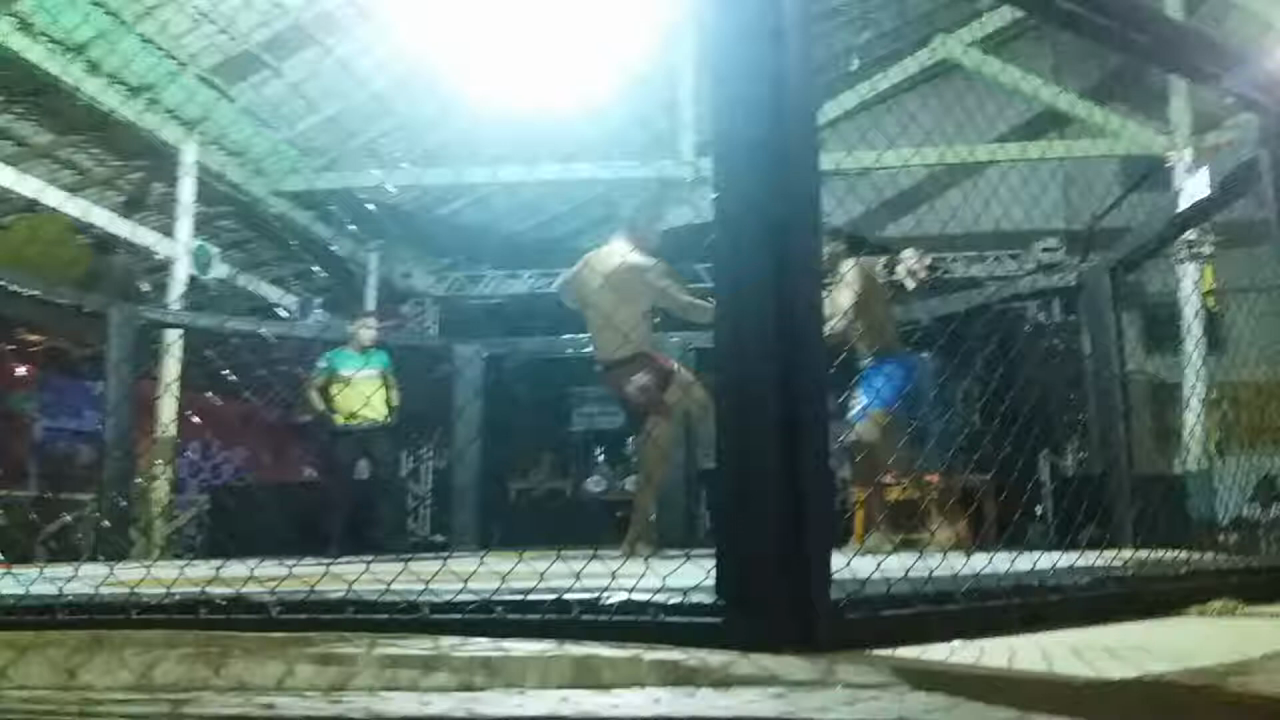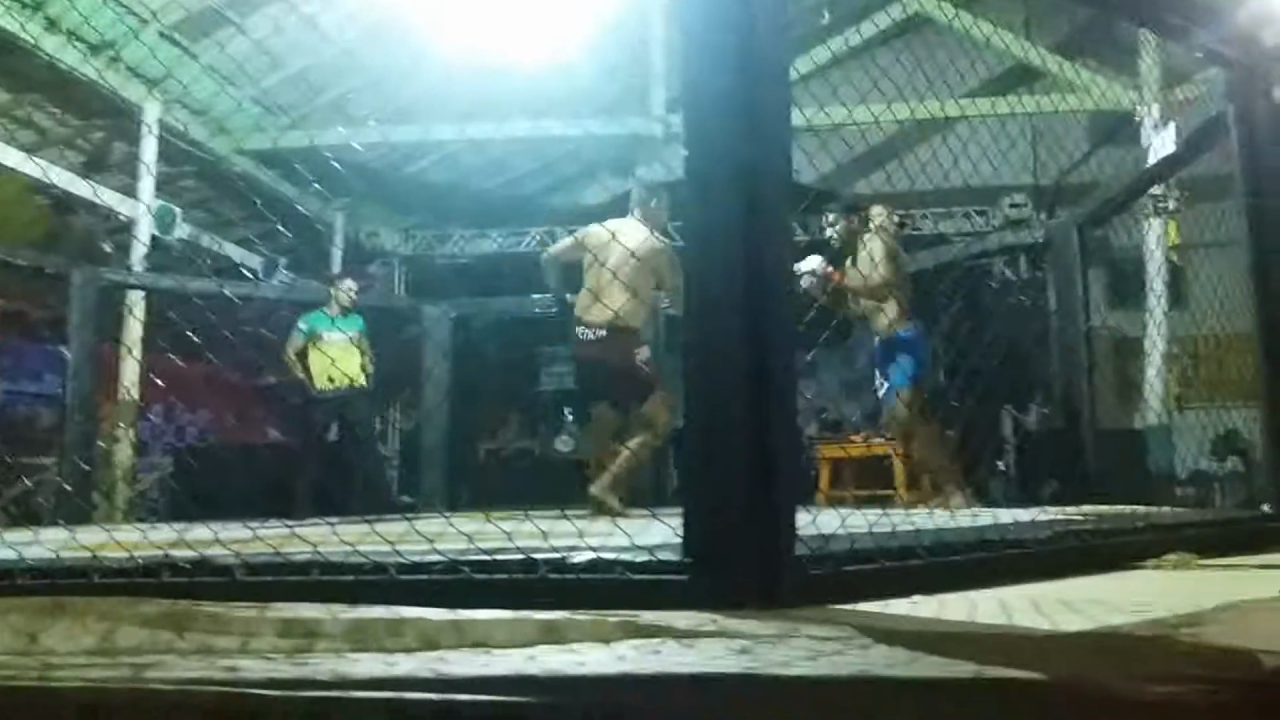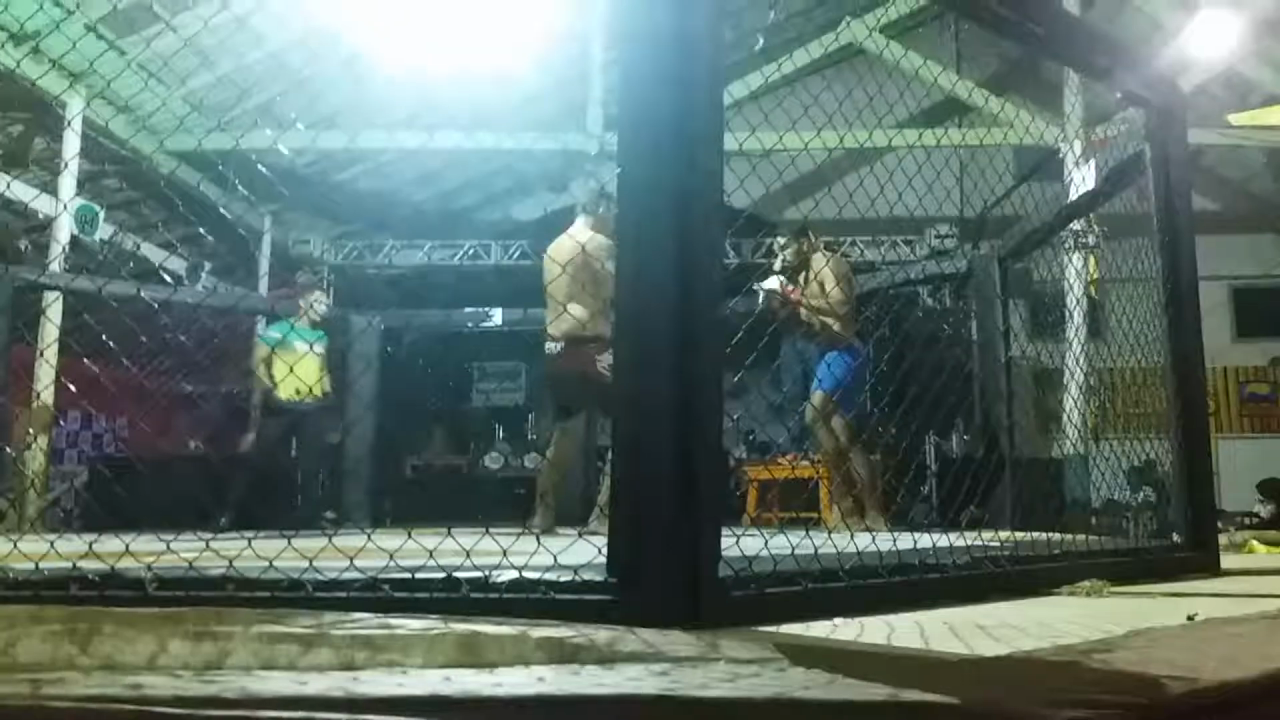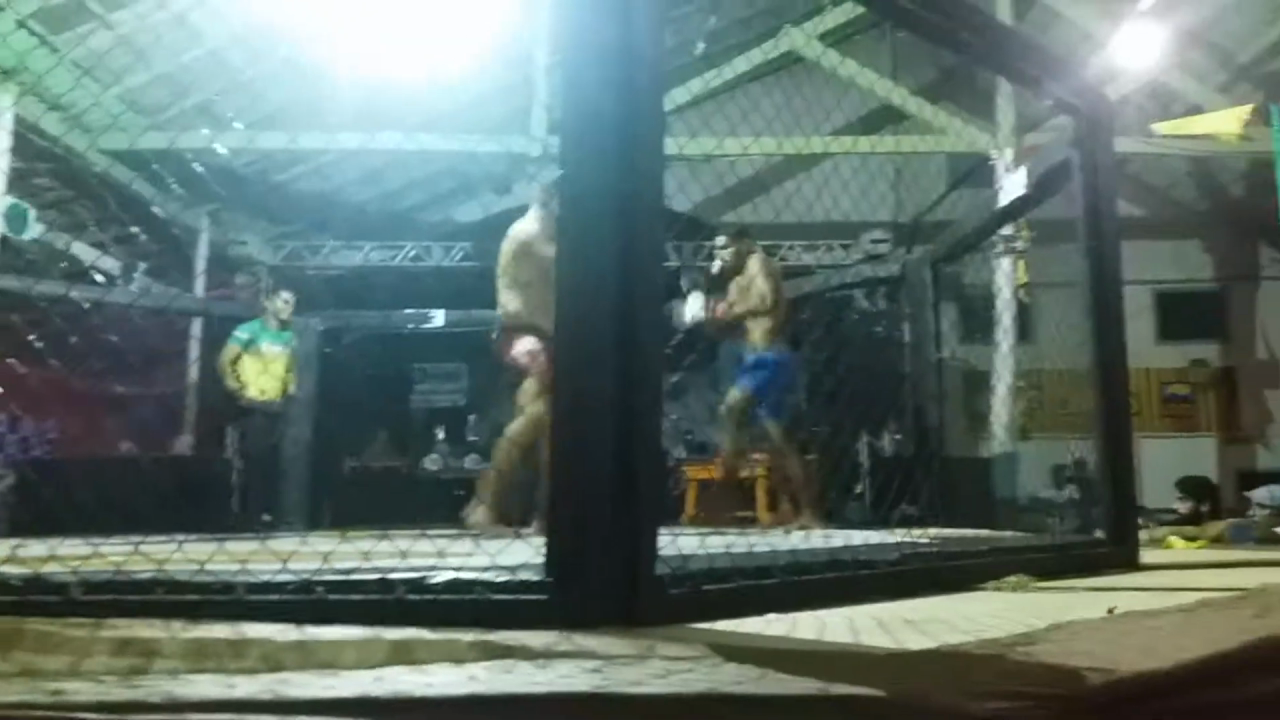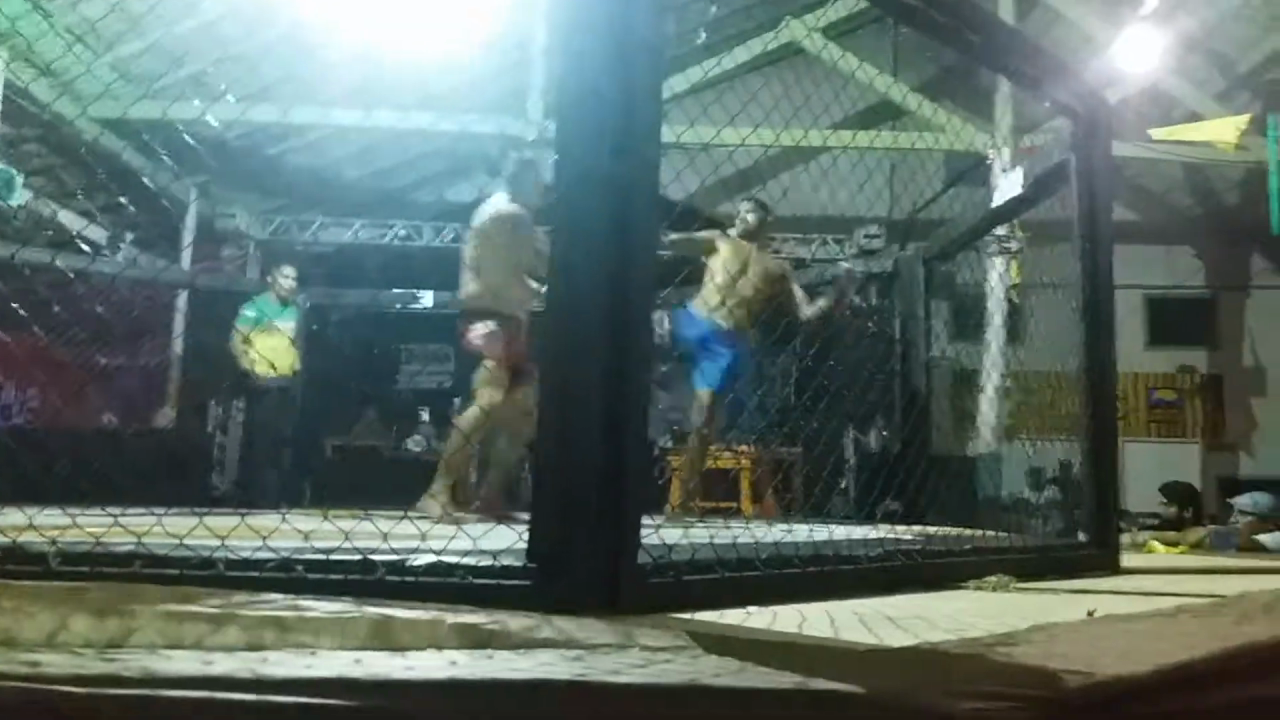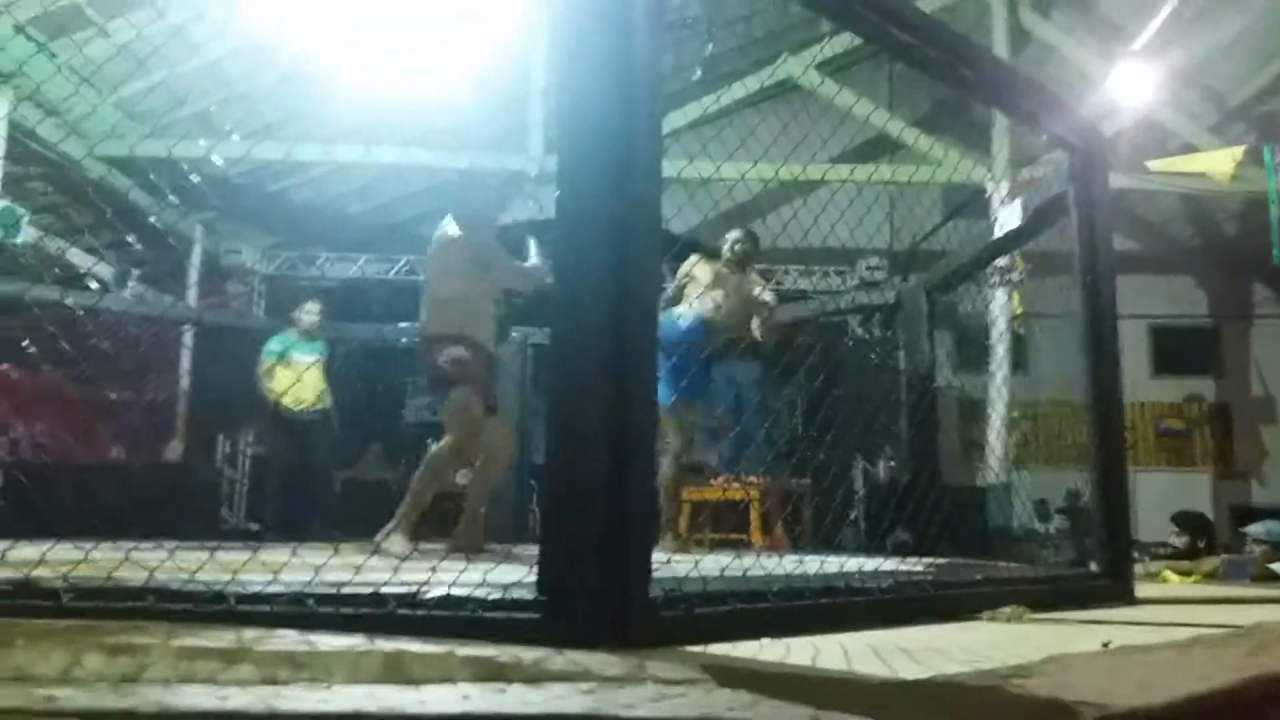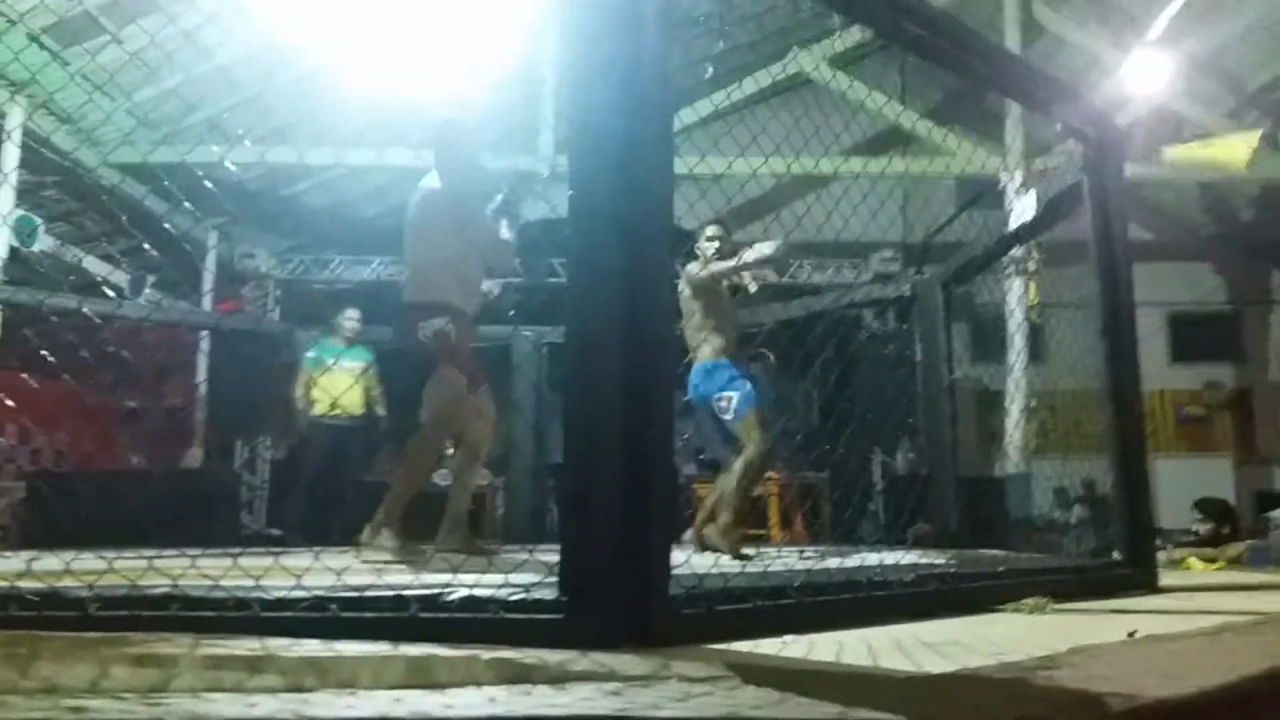
dt=0.3s
person 1, frame 1
left shoulder: (593, 258)
right shoulder: (639, 264)
left elbow: (566, 291)
right elbow: (684, 306)
right wrist: (720, 311)
left hip: (615, 362)
right hip: (633, 365)
left knee: (696, 396)
right knee: (661, 443)
right ankle: (639, 533)
person 1, frame 2
left shoulder: (594, 232)
right shoulder: (659, 246)
left elbow: (550, 259)
right elbow: (679, 300)
left wrist: (559, 294)
left hip: (586, 338)
right hip: (622, 342)
left knee: (602, 420)
right knee: (660, 422)
right ankle: (606, 485)
person 1, frame 3
left shoulder: (557, 245)
right shoulder: (597, 244)
right elbow: (619, 292)
left hip: (558, 350)
right hip: (586, 348)
left knee: (564, 436)
left ankle: (543, 513)
right ankle: (602, 515)
person 1, frame 4
left shoulder: (533, 233)
right shoulder: (534, 231)
left hip: (538, 334)
right hip: (525, 334)
left knee: (545, 419)
right knee: (535, 414)
left ankle: (544, 514)
right ankle: (482, 504)
person 1, frame 5
left shoulder: (503, 217)
right shoulder: (510, 215)
right elbow: (543, 263)
left hip: (505, 323)
right hip: (488, 321)
left knee: (526, 412)
right knee: (492, 401)
left ankle: (492, 496)
right ankle: (439, 493)
person 1, frame 6
left shoulder: (467, 239)
right shoulder: (461, 237)
right elbow: (527, 278)
right wrist: (534, 254)
left hip: (472, 349)
right hip: (451, 346)
left knee: (499, 443)
right knee: (465, 431)
left ankle: (469, 532)
right ankle: (398, 528)
person 1, frame 7
left shoulder: (441, 194)
right shoulder: (445, 194)
right elbow: (501, 255)
right wrist: (506, 218)
left hip: (447, 322)
right hip: (435, 319)
left knee: (480, 426)
right knee: (446, 420)
left ankle: (454, 531)
right ankle: (385, 521)
person 2, frame 1
left shoulder: (854, 269)
right shoulder: (835, 288)
left elbow: (843, 322)
left hip: (893, 365)
right hip: (873, 369)
left knee: (871, 434)
right knee: (854, 443)
left ankle: (939, 516)
right ankle: (879, 529)
person 2, frame 2
left shoulder: (876, 242)
right shoulder: (852, 262)
left elbow: (882, 285)
right elbow: (857, 309)
left wrist: (832, 275)
right wrist: (824, 288)
left hip: (903, 338)
right hip: (884, 342)
left knee: (906, 415)
right knee: (895, 421)
left ankle: (956, 488)
right ankle: (946, 485)
person 2, frame 3
left shoulder: (828, 263)
right shoulder: (803, 277)
left elbow: (839, 308)
right elbow: (806, 329)
left wrist: (793, 293)
right wrist: (782, 306)
left hip: (844, 353)
right hip: (834, 355)
left knee: (815, 414)
right knee: (844, 437)
left ankle: (842, 497)
right ankle: (873, 512)
person 2, frame 4
left shoulder: (759, 264)
right shoulder: (737, 282)
left elbow: (765, 303)
right elbow: (728, 321)
left wrist: (714, 310)
right wrist: (707, 309)
left hip: (770, 358)
right hip: (760, 360)
left knee: (730, 411)
right knee: (778, 439)
right ankle: (808, 512)
person 2, frame 5
left shoulder: (777, 268)
right shoulder: (718, 241)
left elbow: (806, 311)
right elbow: (680, 242)
left wrist: (835, 295)
left hip: (728, 340)
right hip: (696, 322)
left knee: (703, 414)
left ankle: (686, 500)
person 2, frame 6
left shoulder: (753, 291)
right shoulder: (698, 264)
left elbow: (762, 336)
right elbow: (668, 298)
left wrist: (762, 310)
left hip: (696, 356)
right hip: (677, 332)
left knee: (679, 446)
left ankle: (668, 532)
person 2, frame 7
left shoulder: (720, 288)
right shoulder: (694, 273)
right elbow: (711, 271)
right wrist: (748, 258)
left hip: (722, 371)
right hip: (715, 372)
left knee: (748, 451)
right knee: (756, 444)
left ankle: (702, 526)
right ankle: (722, 524)
person 3, frame 1
left shoulder: (381, 358)
right shoulder: (332, 359)
left elbow: (392, 386)
right elbow: (313, 389)
left wrist: (393, 411)
right wrist: (326, 413)
left hip: (378, 429)
right hip: (345, 431)
left knee: (388, 482)
right knee: (341, 486)
left ankle: (389, 539)
right ankle: (337, 542)
person 3, frame 2
left shoulder: (358, 321)
right shoulder: (311, 321)
left elbow: (366, 352)
right elbow: (290, 352)
left wrist: (369, 375)
right wrist: (305, 380)
left hip: (356, 393)
right hip: (323, 396)
left knee: (365, 446)
right knee: (314, 450)
left ankle: (376, 501)
right ankle: (306, 503)
person 3, frame 3
left shoulder: (321, 337)
right shoulder: (280, 330)
right elbow: (258, 362)
left wrist: (328, 394)
right wrist: (269, 392)
left hip: (312, 409)
right hip: (282, 407)
left knee: (311, 463)
right knee: (265, 459)
left ankle: (310, 514)
right ankle: (233, 510)
person 3, frame 4
left shoulder: (289, 336)
right shoulder: (248, 330)
right elbow: (224, 361)
left wrist: (289, 394)
right wrist: (236, 390)
left hip: (275, 407)
right hip: (252, 407)
left knee: (268, 461)
right knee: (256, 457)
left ankle: (261, 514)
right ankle: (253, 515)
person 3, frame 5
left shoulder: (294, 310)
right shoulder: (254, 307)
right elbow: (236, 343)
left wrist: (298, 369)
right wrist: (250, 371)
left hip: (287, 383)
right hip: (263, 384)
left knee: (283, 437)
right knee: (263, 438)
left ankle: (273, 493)
right ankle: (261, 495)
person 3, frame 6
left shoulder: (321, 345)
right shoulder: (278, 343)
right elbow: (262, 377)
left wrist: (329, 407)
right wrist: (277, 403)
left hip: (317, 417)
right hip: (286, 418)
left knee: (321, 471)
right knee: (281, 471)
left ankle: (319, 527)
right ankle: (274, 527)
person 3, frame 7
left shoulder: (365, 353)
right shoulder: (319, 349)
left elbow: (374, 388)
right elbow: (302, 383)
left wrist: (381, 414)
right wrist: (301, 412)
left hip: (354, 425)
right hip: (323, 422)
left knee: (349, 480)
right knee: (311, 474)
left ankle: (341, 530)
right ankle: (295, 529)
